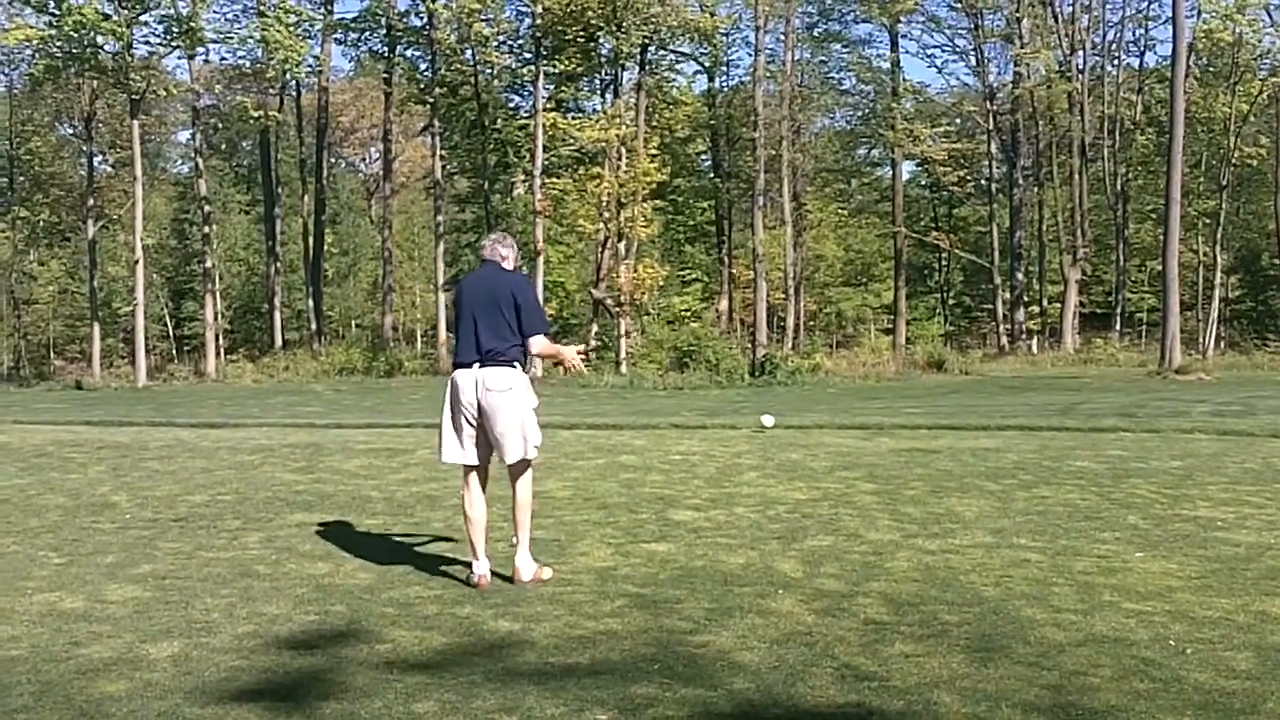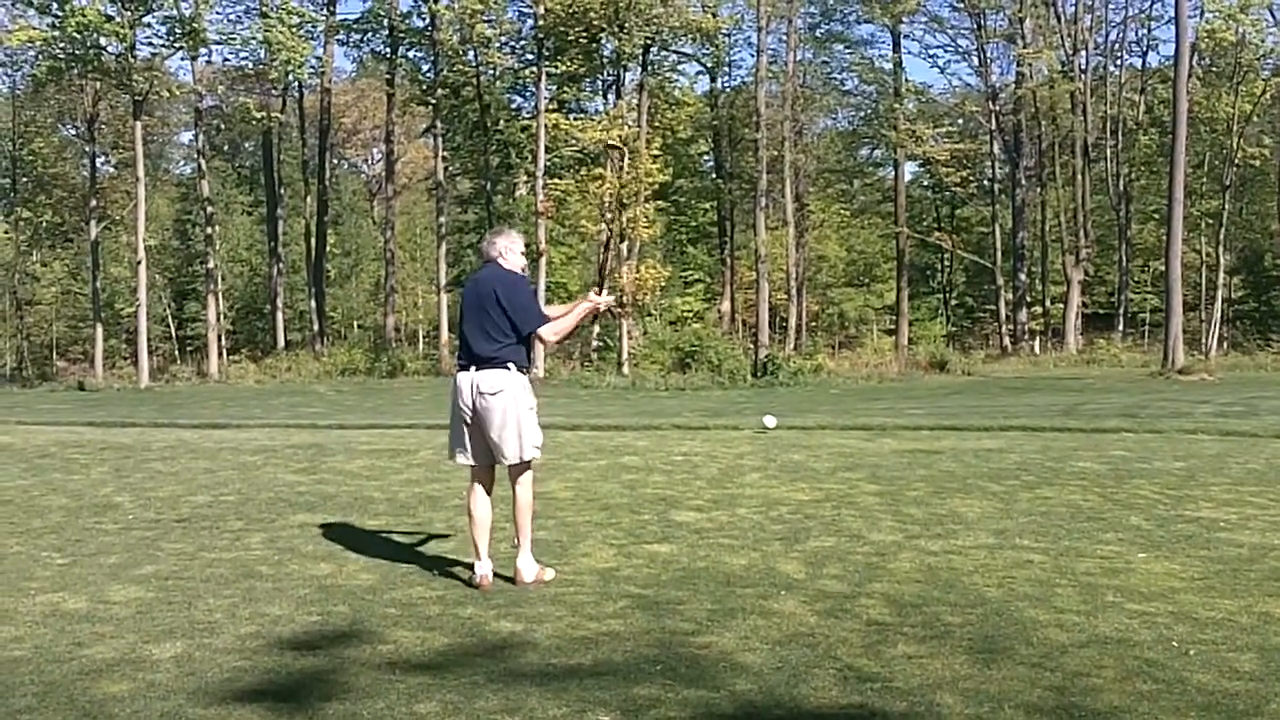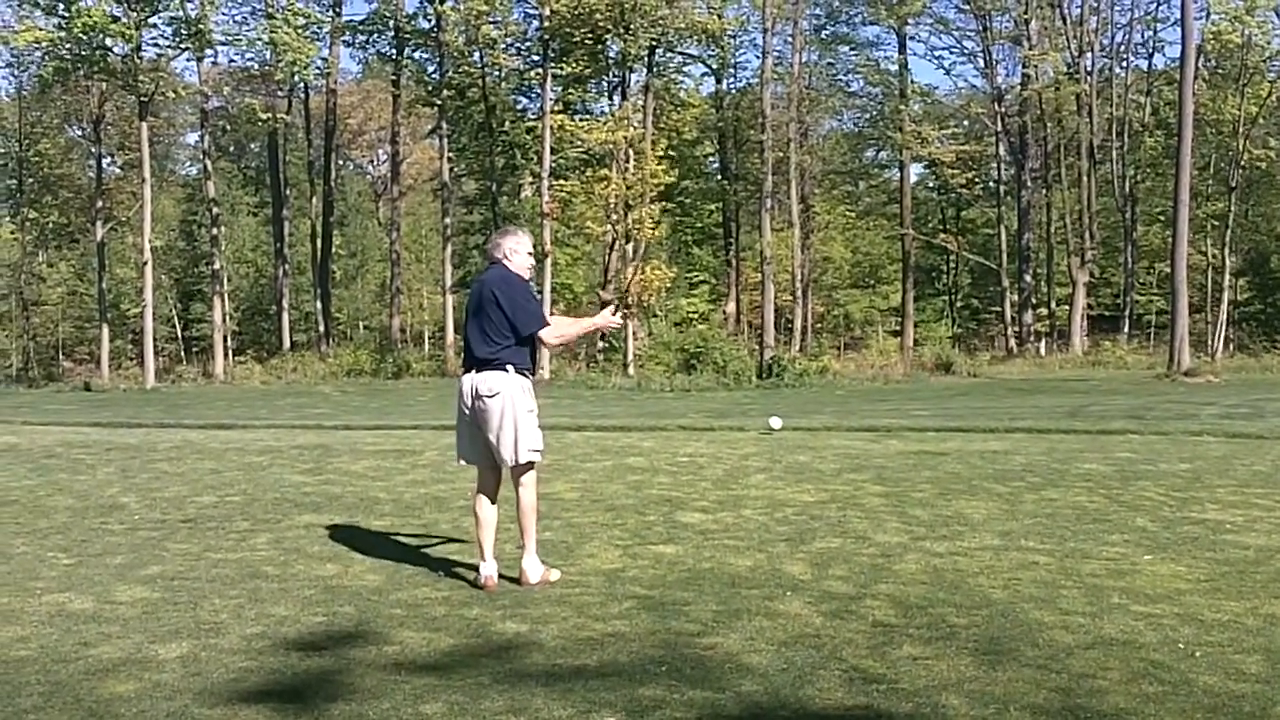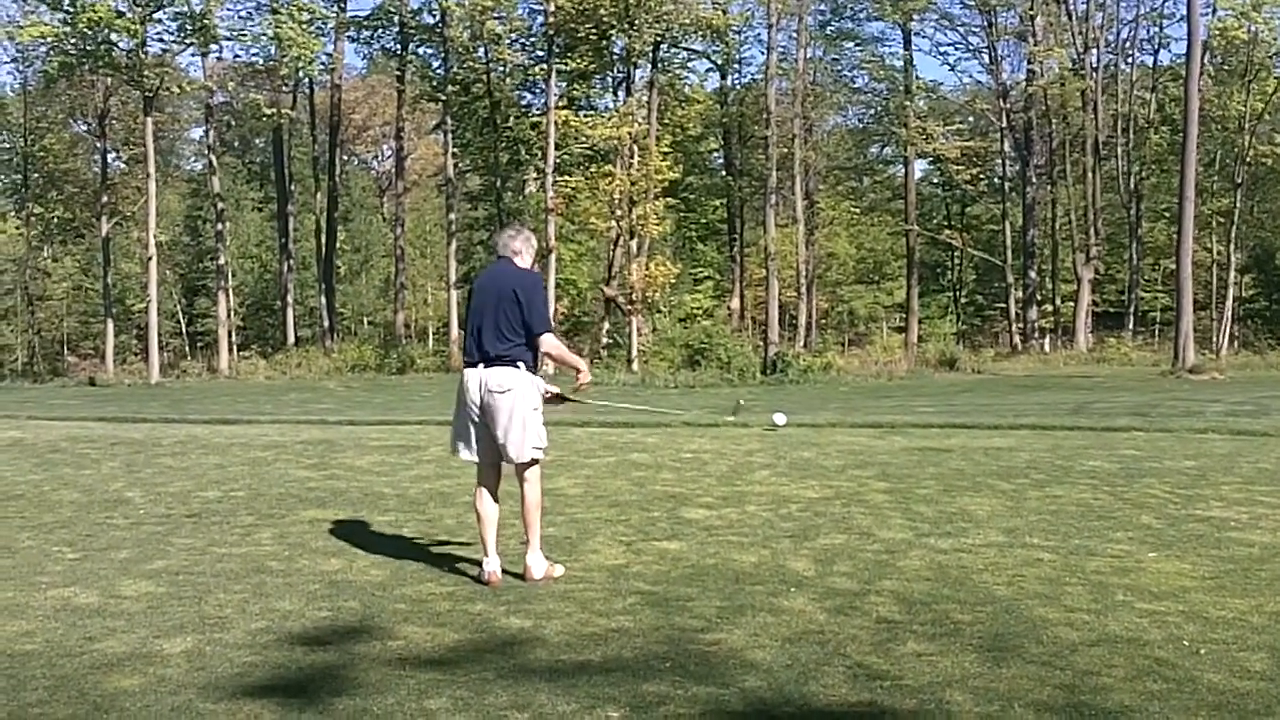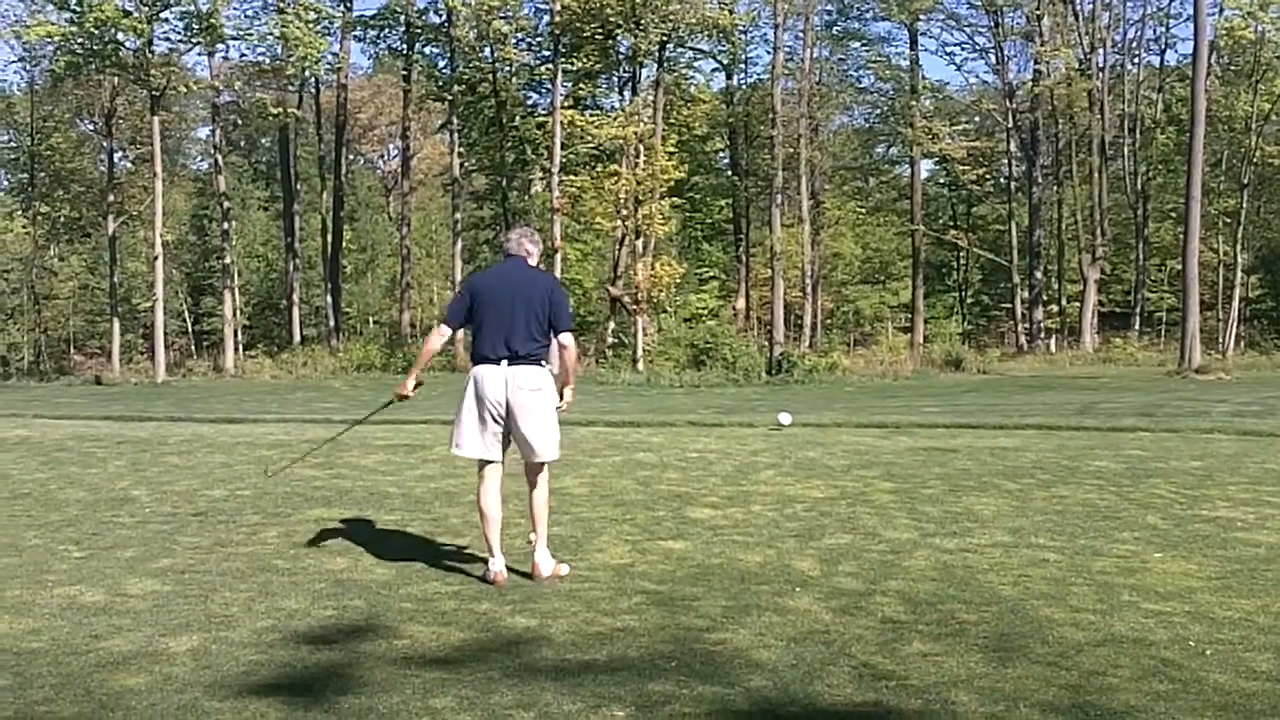
dt=0.2s
person 1, frame 1
left shoulder: (464, 287)
right shoulder: (518, 284)
right elbow: (535, 345)
left wrist: (557, 353)
right wrist: (563, 353)
left hip: (464, 381)
right hip: (505, 381)
left knee: (473, 478)
right knee: (520, 473)
left ankle: (479, 566)
right ankle: (523, 562)
person 1, frame 2
left shoulder: (474, 284)
right shoulder: (510, 283)
left elbow: (535, 315)
right elbow: (547, 333)
left wrist: (579, 304)
right wrist: (587, 306)
left hip: (469, 382)
right hip: (503, 382)
left knee: (480, 478)
right knee: (520, 474)
left ankle: (481, 566)
right ankle: (525, 563)
person 1, frame 3
left shoulder: (486, 284)
right shoulder: (509, 284)
left elbow: (540, 320)
right elbow: (548, 336)
left wrist: (591, 319)
right wrist: (595, 322)
left hip: (476, 385)
right hip: (504, 384)
left knee: (486, 480)
right knee: (524, 475)
left ankle: (487, 567)
right ankle: (531, 564)
person 1, frame 4
left shoulder: (481, 281)
right shoulder: (527, 280)
right elbow: (544, 342)
left wrist: (537, 383)
right wrist: (579, 366)
left hip: (475, 379)
right hip: (510, 380)
left knee: (487, 474)
right knee: (528, 471)
left ankle: (490, 562)
right ankle: (535, 560)
person 1, frame 5
left shoulder: (478, 281)
right shoulder: (548, 284)
left elbow: (441, 333)
right elbow: (566, 342)
left wrist: (412, 377)
right wrist: (567, 384)
left hip: (486, 378)
right hip: (527, 380)
left knee: (490, 474)
right knee: (537, 472)
left ankle: (497, 562)
right ankle: (543, 558)
